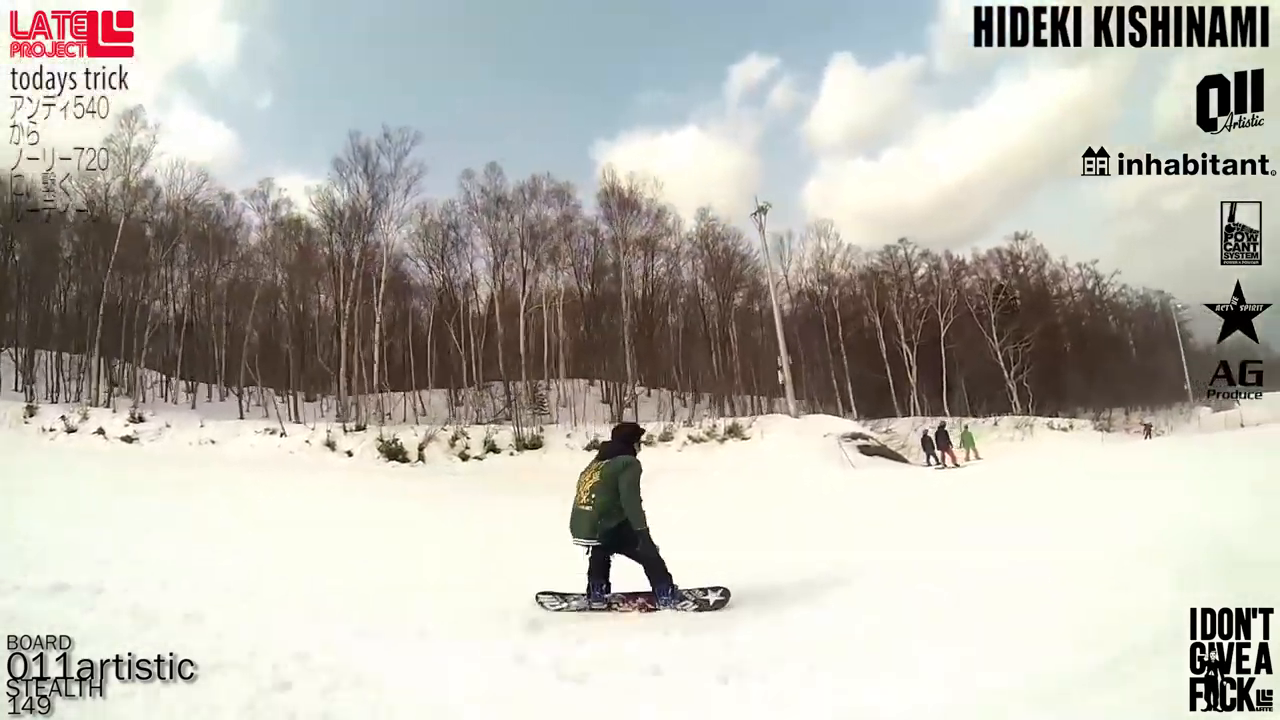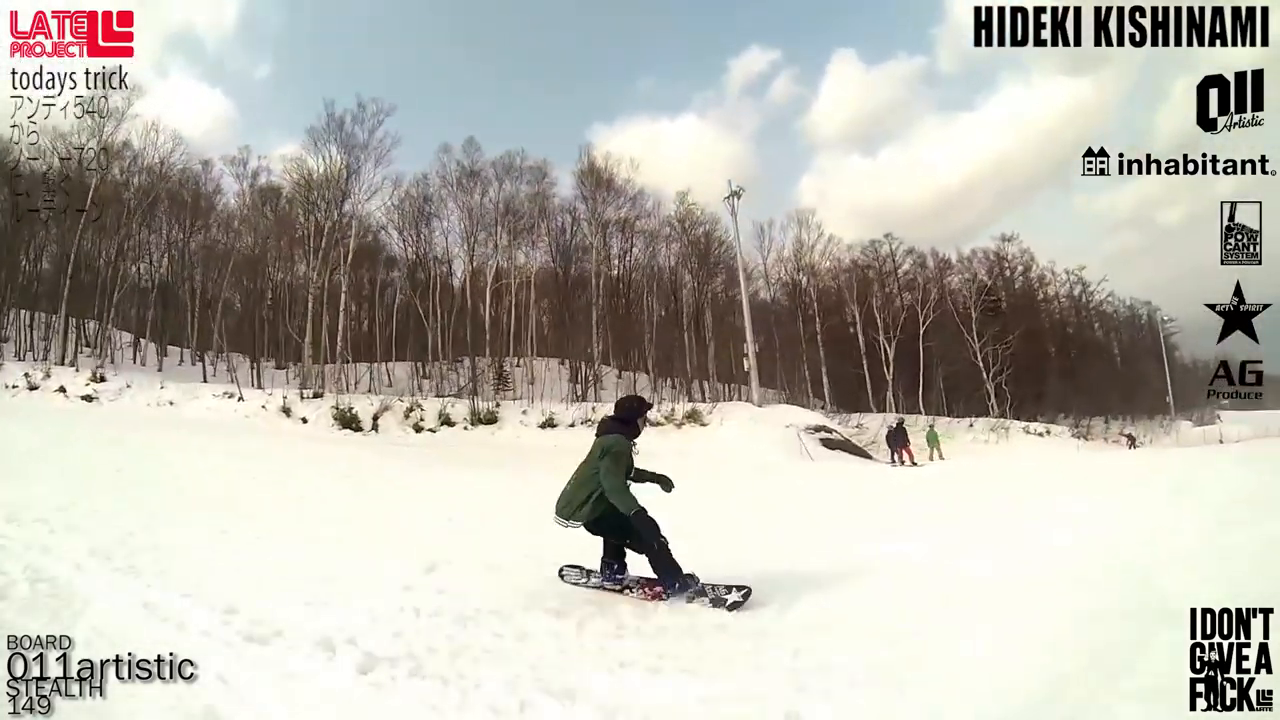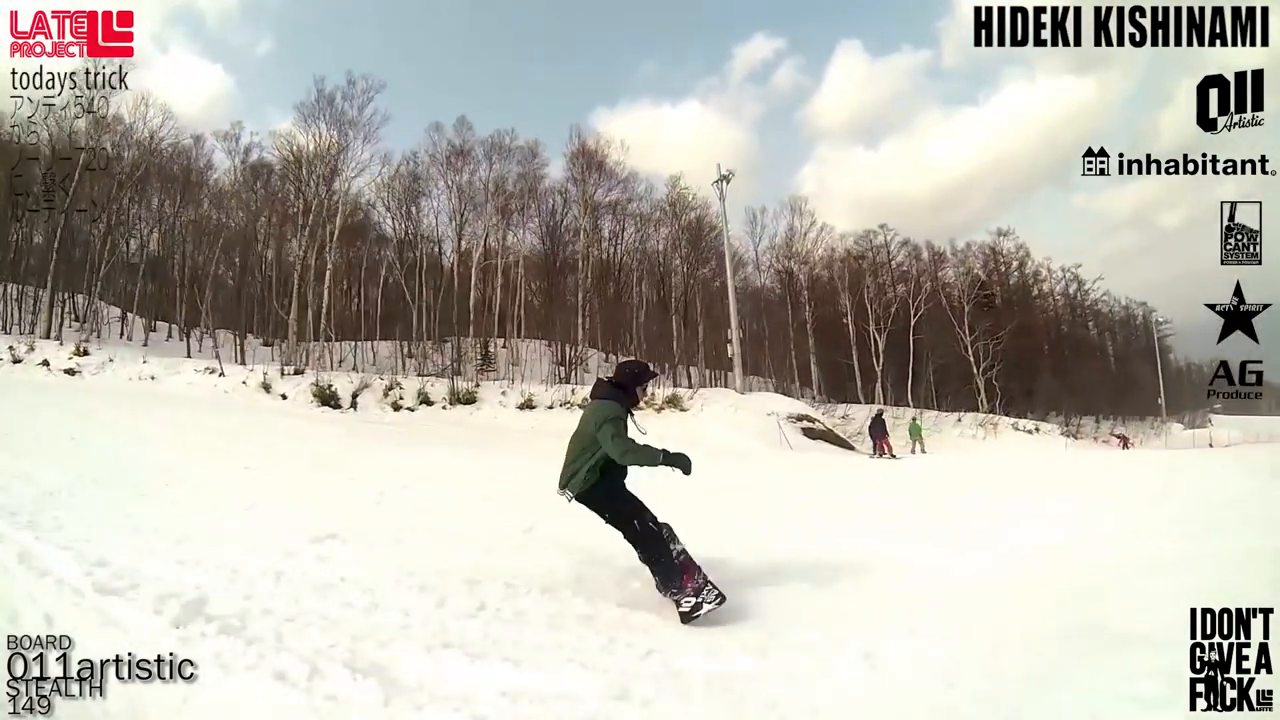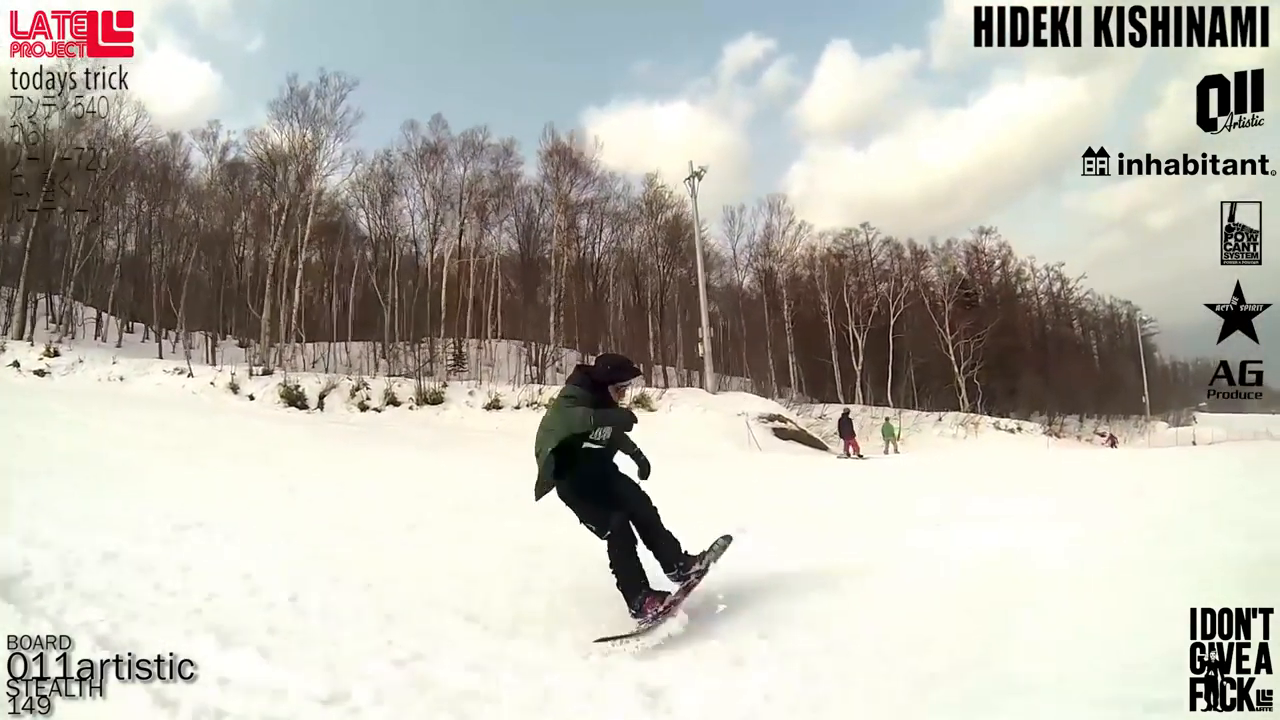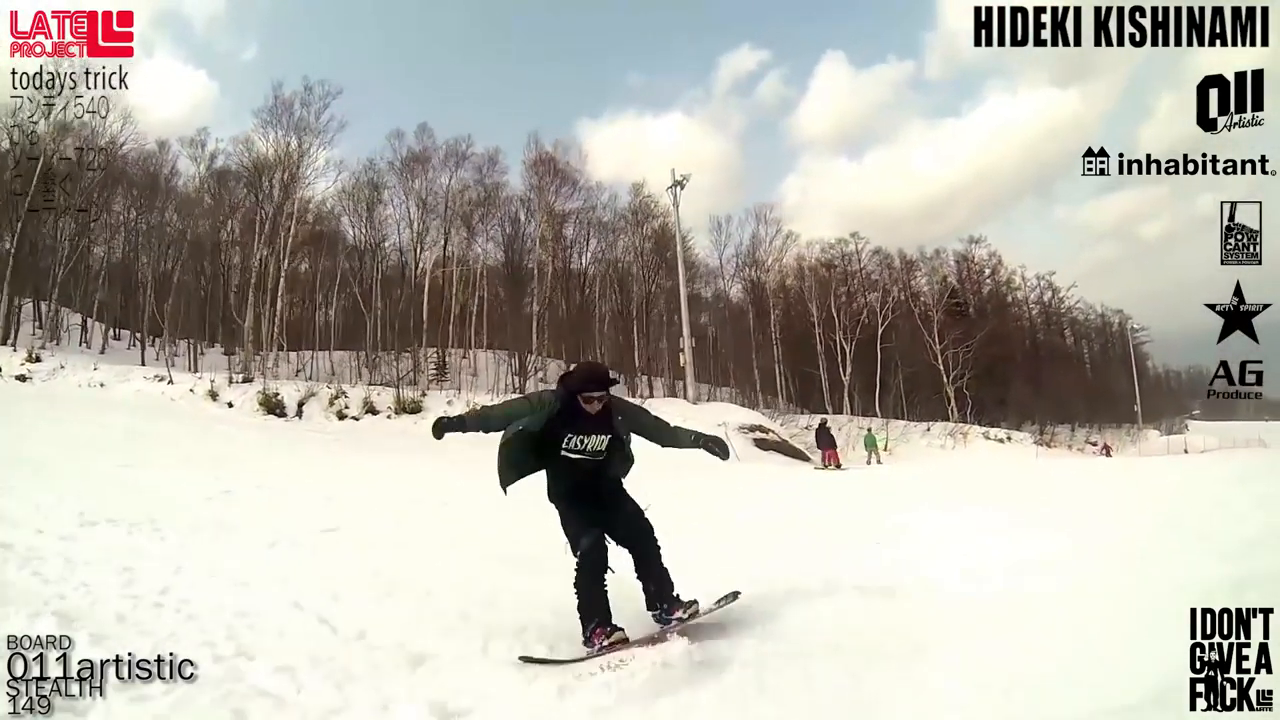
dt=0.3s
person 1, frame 1
left shoulder: (596, 463)
right elbow: (629, 499)
right wrist: (642, 532)
left hip: (585, 526)
right hip: (615, 526)
left knee: (601, 550)
right knee: (649, 555)
person 1, frame 2
left shoulder: (611, 438)
right shoulder: (618, 444)
right elbow: (614, 483)
left wrist: (654, 477)
right wrist: (638, 514)
left hip: (583, 504)
right hip: (594, 510)
left knee: (618, 521)
right knee: (652, 540)
left ankle: (612, 573)
right ankle: (677, 585)
person 1, frame 3
left shoulder: (606, 402)
right shoulder: (609, 411)
right elbow: (623, 449)
right wrist: (667, 457)
left hip: (600, 475)
right hip: (593, 483)
left knee: (634, 514)
right knee: (643, 524)
left ankle: (656, 550)
right ankle: (673, 581)
person 1, frame 4
left shoulder: (603, 400)
right shoulder: (574, 396)
right elbow: (564, 419)
left wrist: (636, 453)
right wrist: (601, 417)
left hip: (601, 472)
right hip: (576, 481)
left knee: (642, 510)
right knee: (618, 531)
left ankle: (677, 564)
right ankle: (640, 600)
person 1, frame 5
left shoulder: (617, 410)
right shoulder: (551, 404)
left elbow: (659, 429)
right elbow: (501, 413)
left wrist: (700, 439)
right wrist: (459, 422)
left hip: (608, 489)
right hip: (571, 495)
left knee: (643, 540)
right knee: (591, 554)
left ankle: (664, 607)
right ankle: (596, 629)
